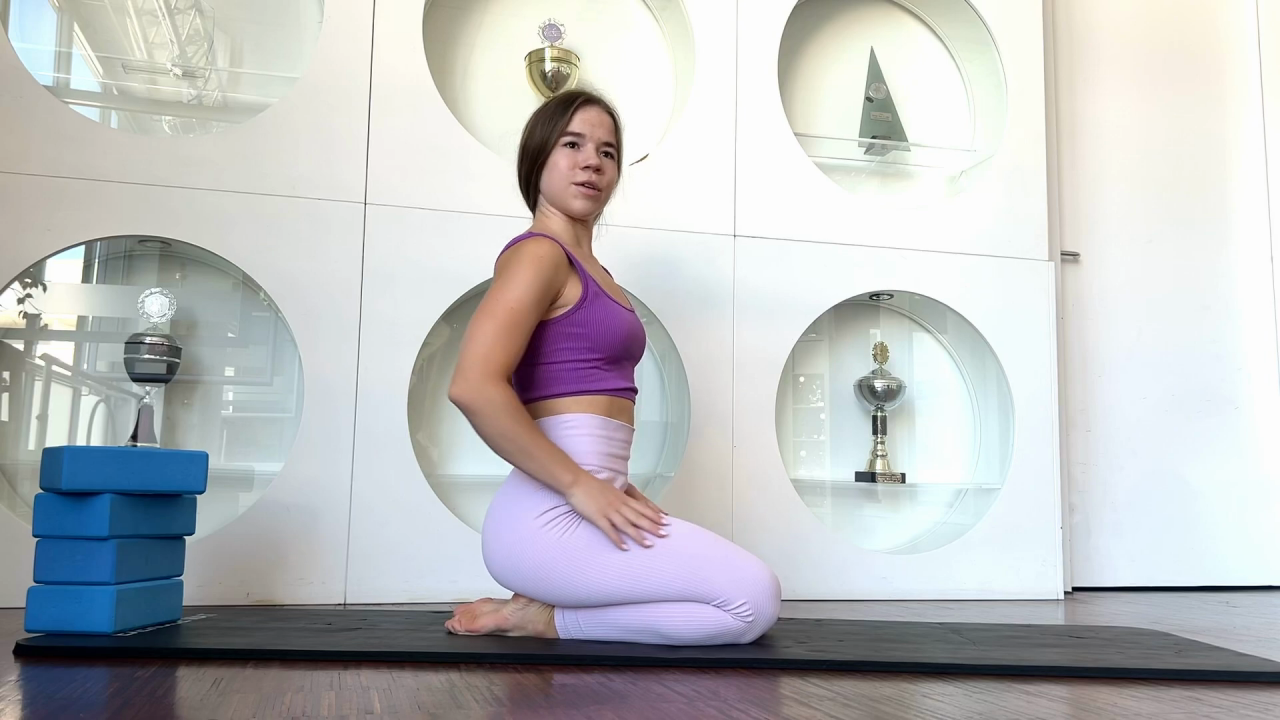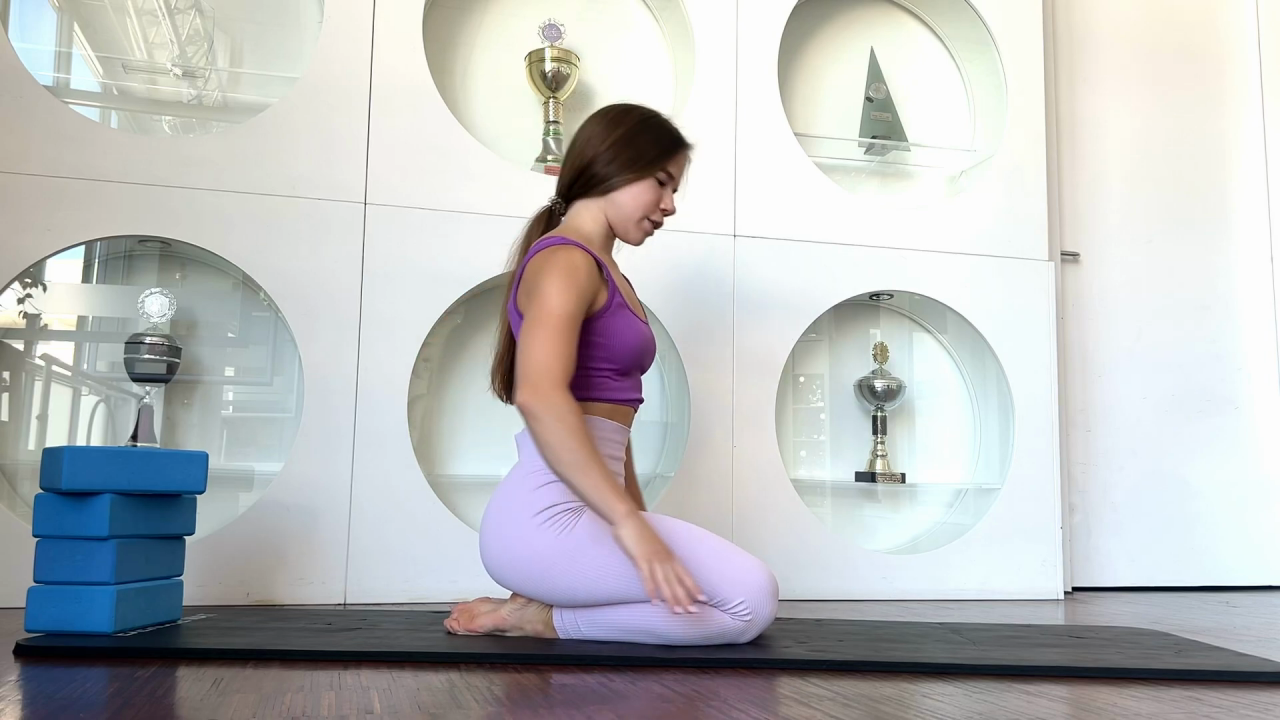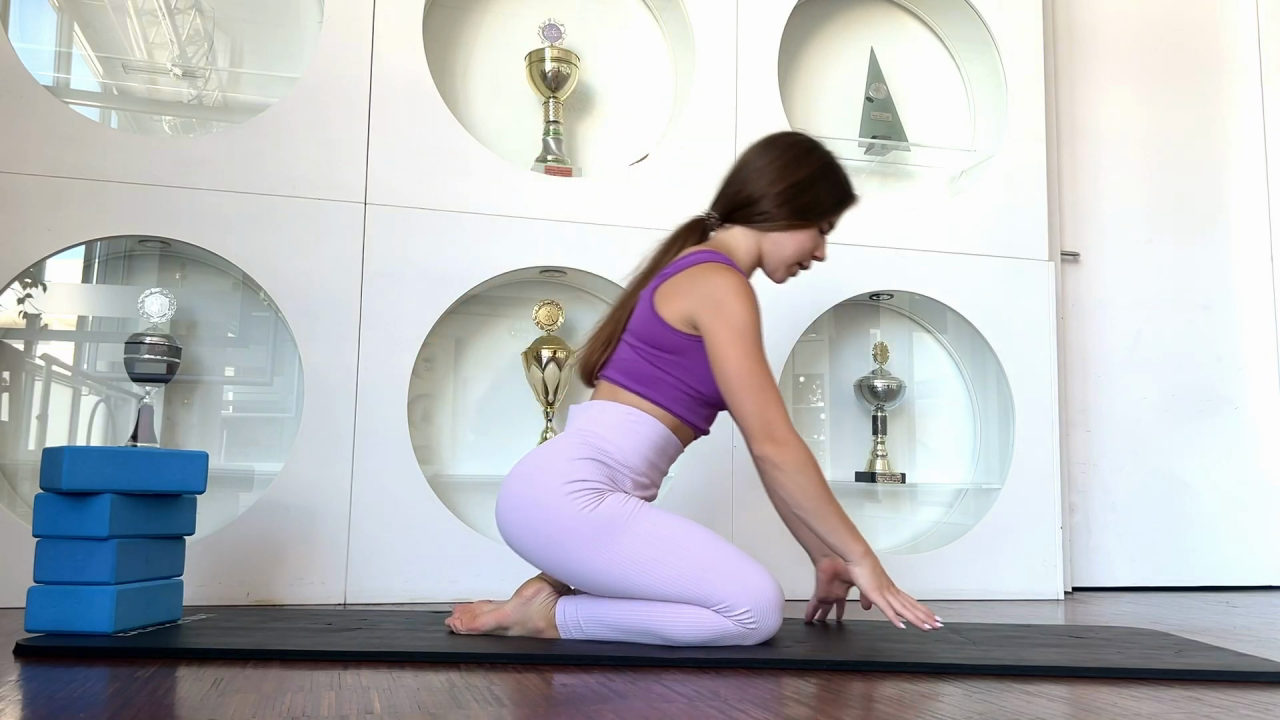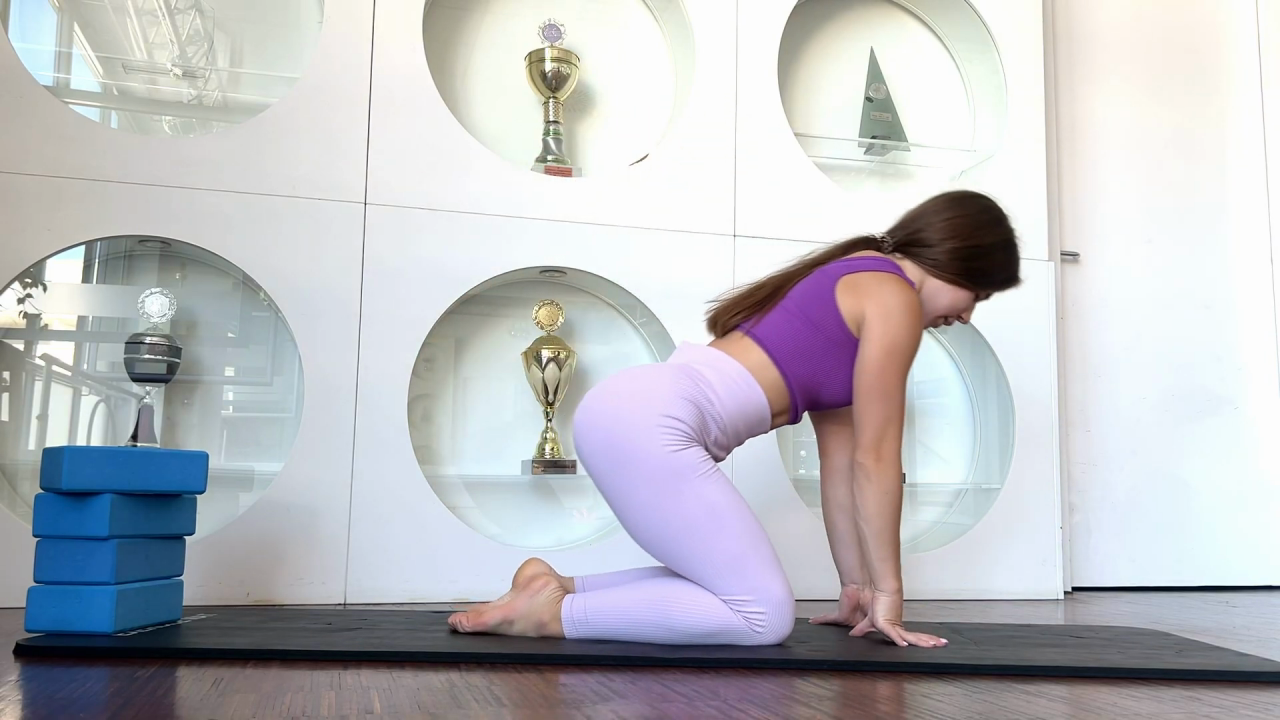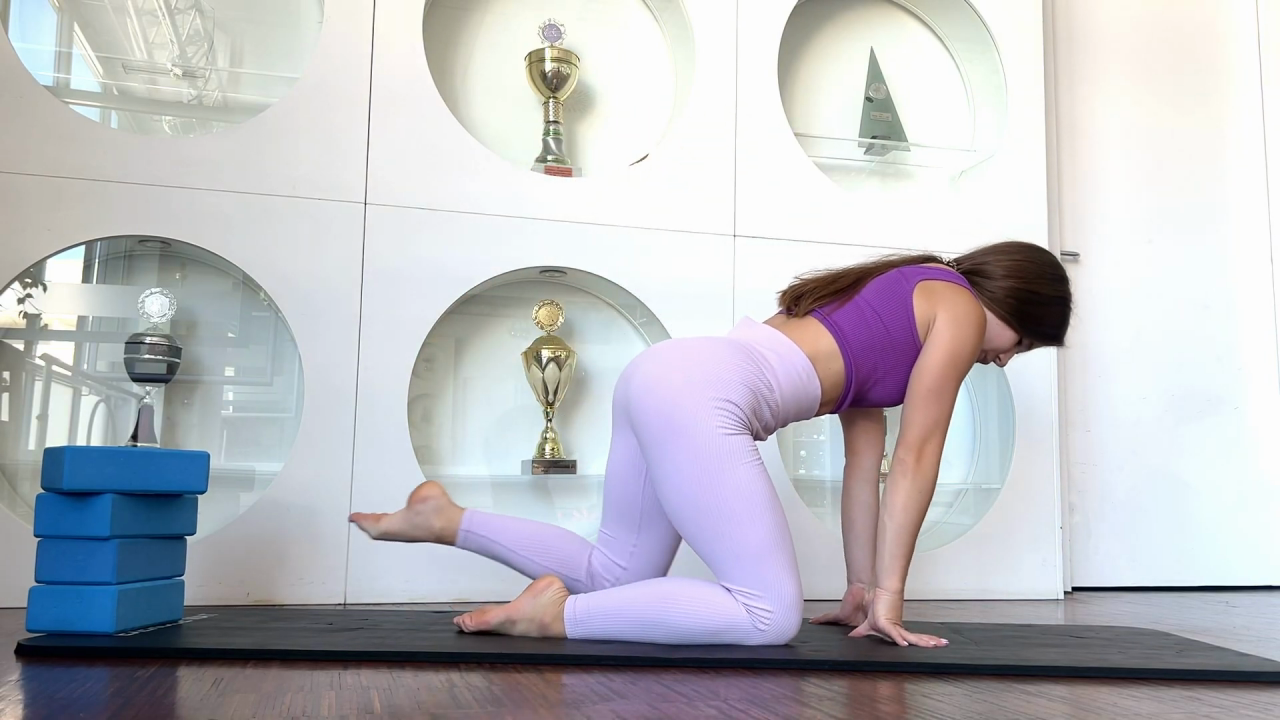
dt=0.4s
person 1, frame 1
left shoulder: (584, 268)
right shoulder: (538, 254)
right elbow: (473, 386)
left wrist: (617, 491)
right wrist: (577, 487)
left hip: (581, 512)
right hip: (549, 519)
left knee: (744, 587)
right knee: (752, 601)
left ankle: (549, 603)
right ankle: (546, 619)
person 1, frame 2
left shoulder: (605, 274)
right shoulder: (566, 262)
right elbow: (539, 395)
left wrist: (638, 523)
right wrist: (629, 525)
left hip: (568, 515)
right hip: (546, 520)
right knee: (747, 601)
left ankle: (549, 600)
right ankle: (549, 619)
person 1, frame 3
left shoulder: (704, 279)
right shoulder: (719, 287)
left elbow: (774, 448)
right elbow: (772, 447)
left wrist: (825, 554)
right wrist: (861, 556)
left hip: (572, 495)
right hip: (566, 497)
left knee: (741, 596)
right knee: (754, 609)
left ankle: (559, 594)
right ankle: (551, 616)
person 1, frame 4
left shoulder: (845, 286)
right shoulder: (894, 299)
left elbow: (839, 459)
right elbow: (875, 461)
left wrist: (855, 585)
right wrist: (883, 593)
left hip: (626, 408)
right hip: (647, 424)
left knee: (718, 581)
right knee: (763, 616)
left ankle: (556, 582)
right ankle: (552, 612)
person 1, frame 5
left shoulder: (895, 311)
right shoulder: (959, 309)
left elbow: (861, 462)
right elbow: (915, 461)
left wrist: (861, 589)
right wrist: (886, 596)
left hip: (661, 374)
right hip: (698, 399)
left knee: (615, 576)
right knee: (771, 617)
left ankle: (446, 518)
right ankle: (555, 614)
